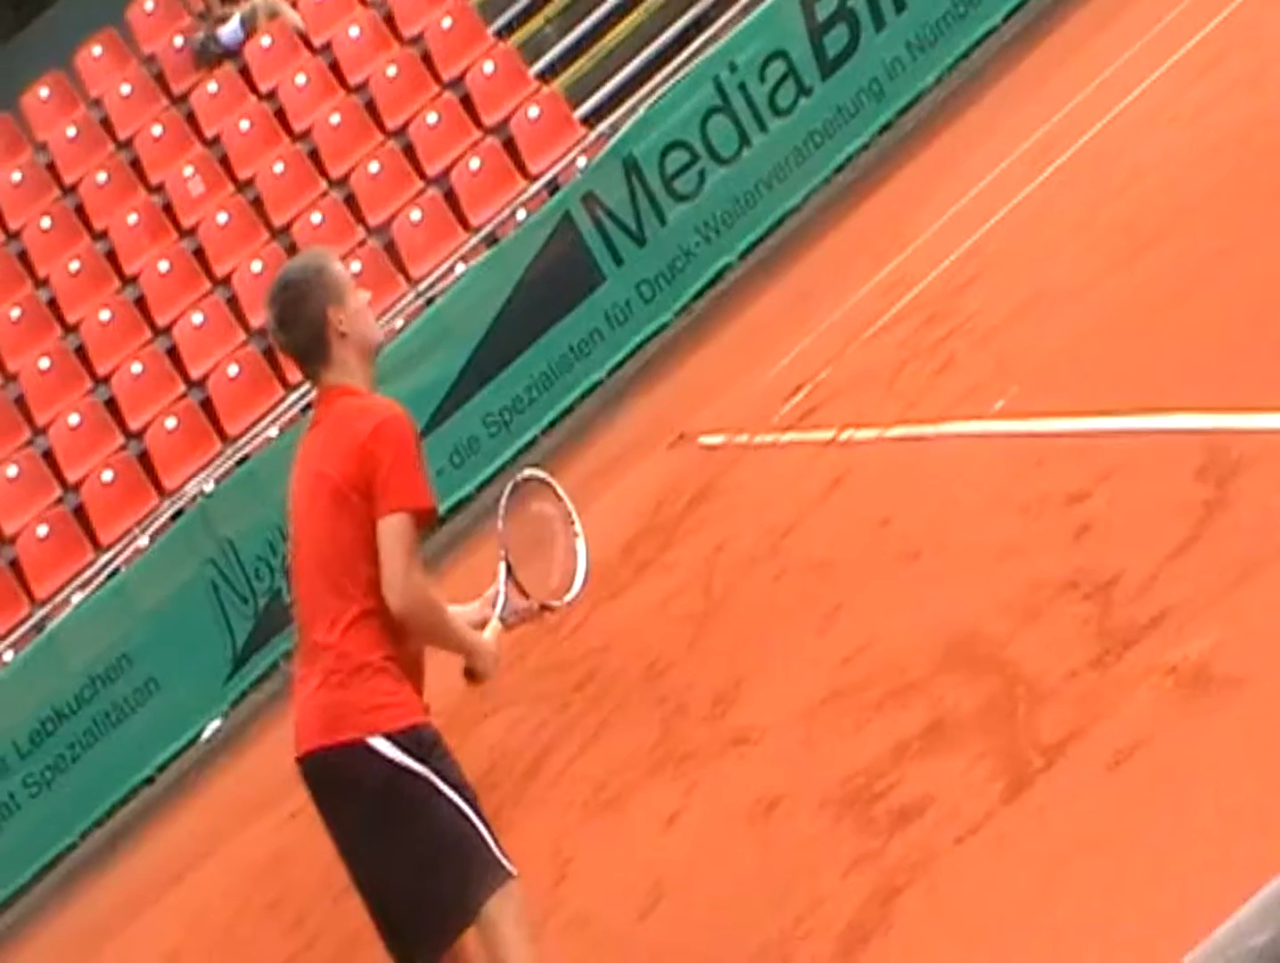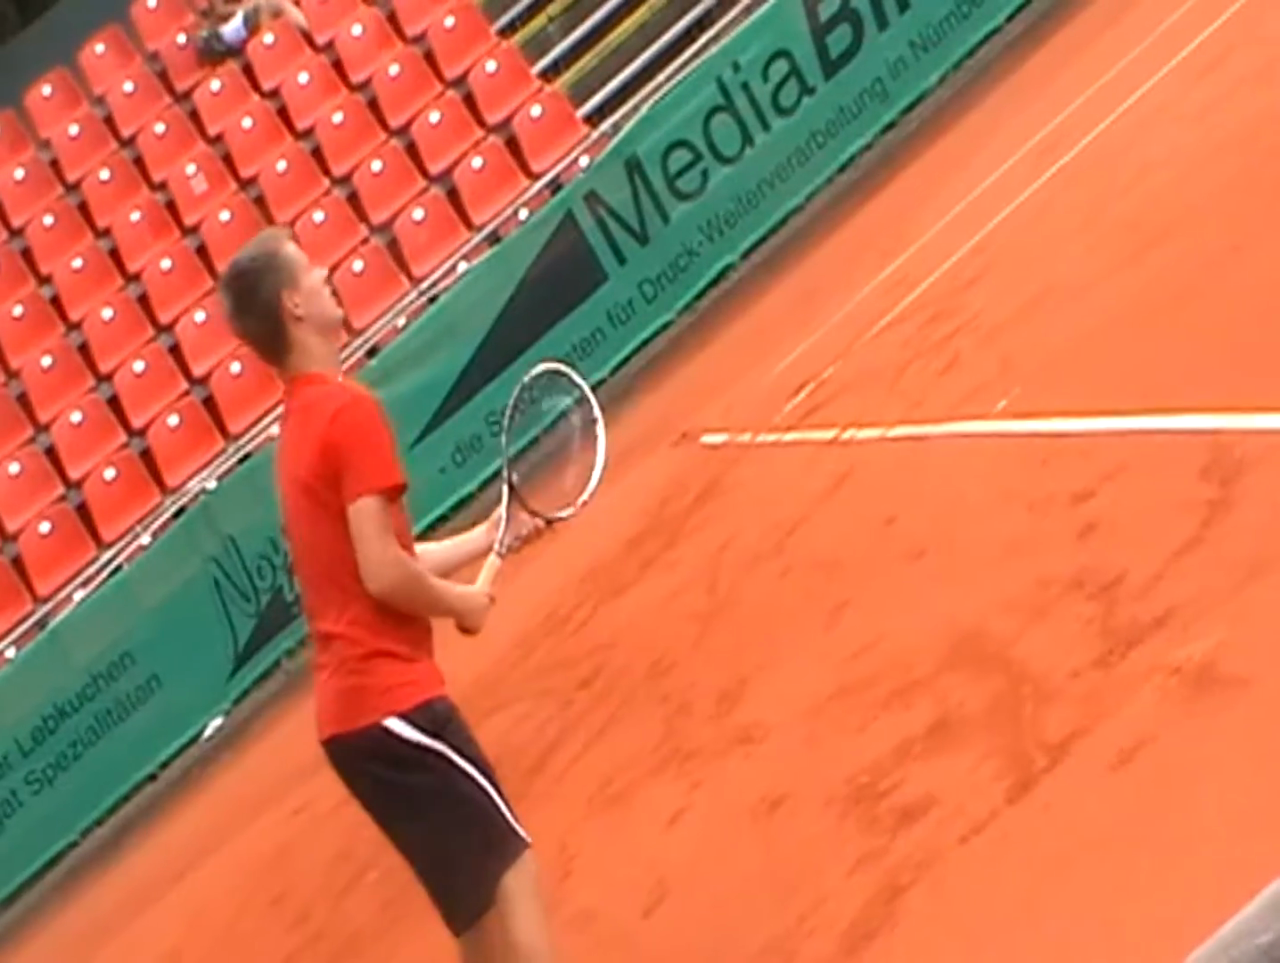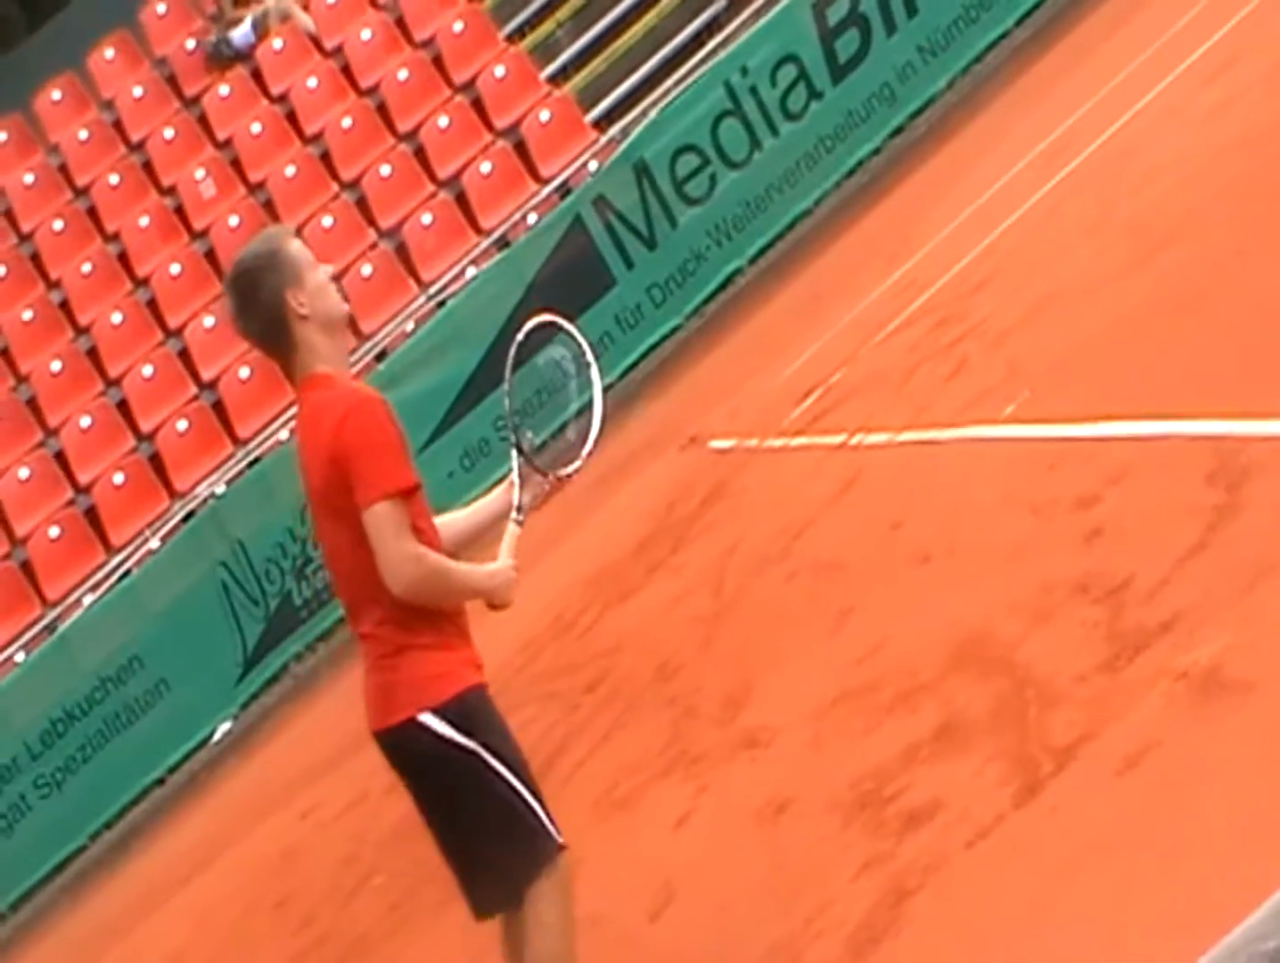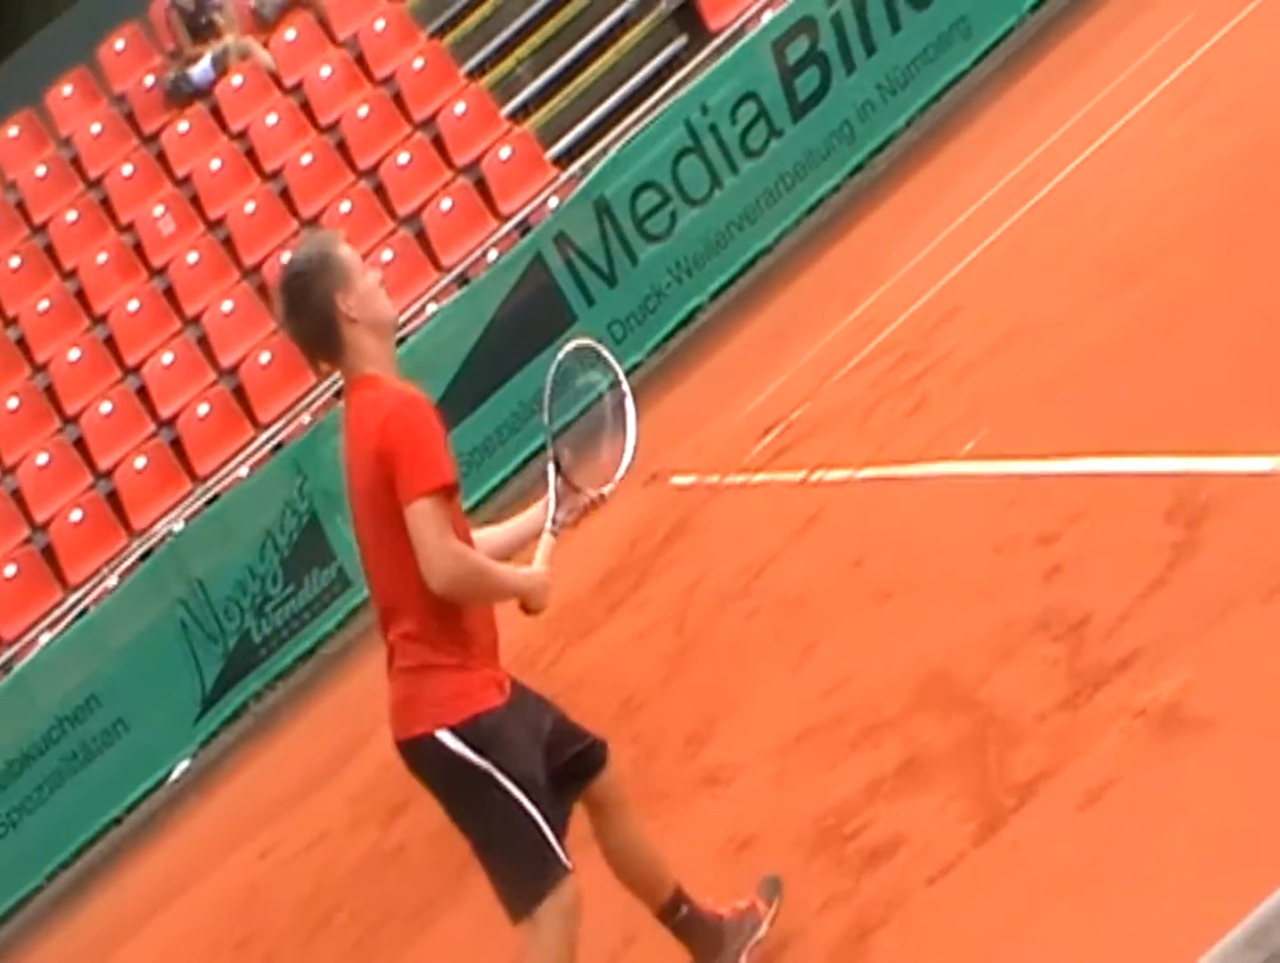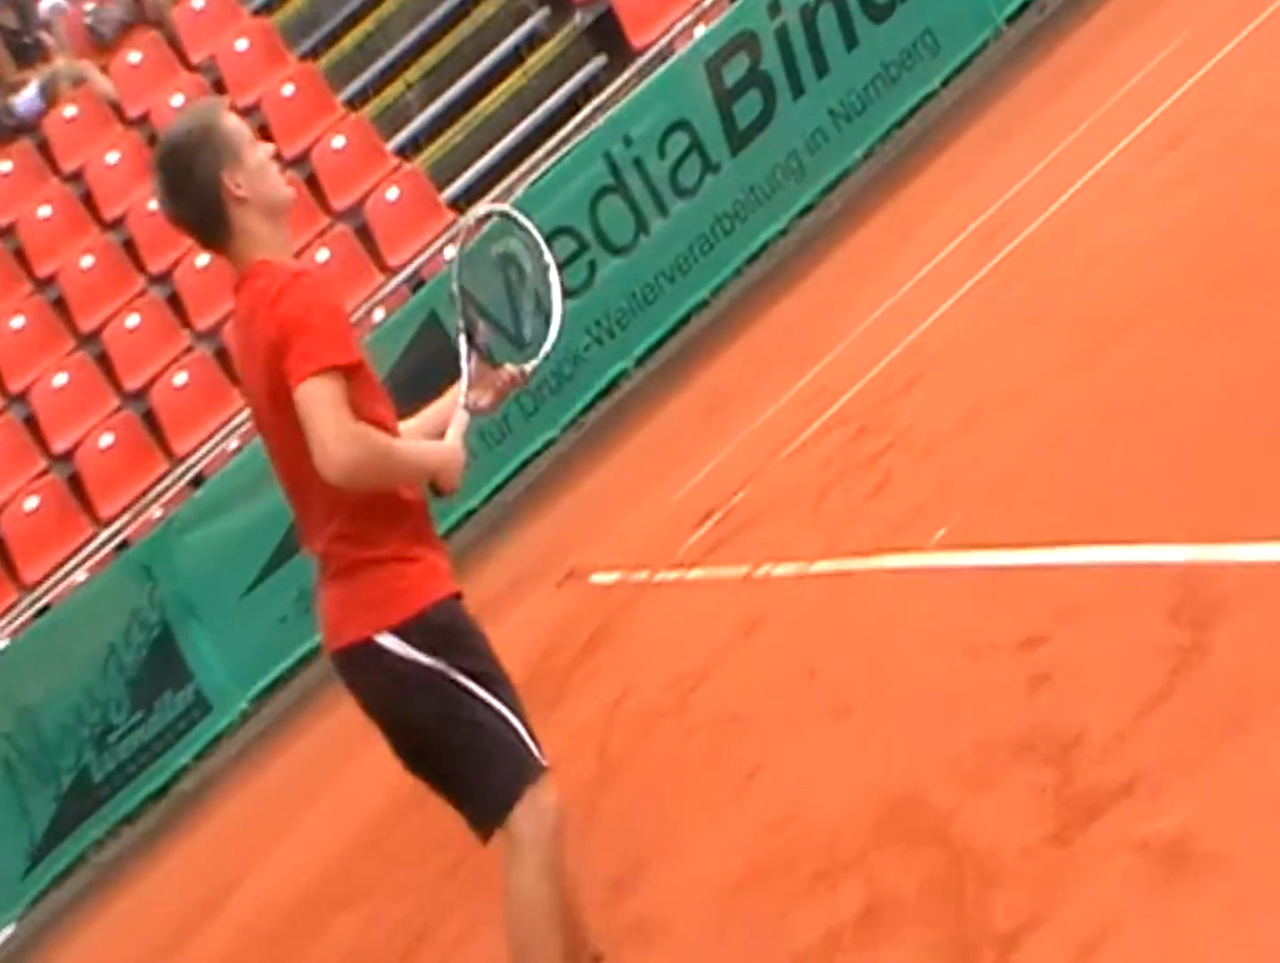
dt=0.4s
person 1, frame 1
left shoulder: (317, 445)
right shoulder: (382, 426)
right elbow: (401, 595)
left wrist: (476, 613)
right wrist: (473, 645)
left hip: (326, 723)
right hip: (373, 720)
right knee: (496, 900)
person 1, frame 2
left shoulder: (301, 423)
right shoulder: (349, 409)
right elbow: (384, 574)
left wrist: (491, 535)
right wrist: (460, 603)
left hip: (352, 703)
right hip: (391, 698)
left knee: (479, 898)
right knee: (513, 875)
person 1, frame 3
left shoulder: (320, 416)
right shoulder: (358, 411)
right elbow: (405, 571)
left wrist: (510, 495)
right wrist: (485, 582)
left hip: (410, 687)
right hip: (432, 692)
left knee: (514, 878)
right knee: (543, 867)
person 1, frame 4
left shoulder: (369, 417)
right shoulder: (402, 412)
right elbow: (445, 569)
left wrist: (549, 512)
right wrist: (523, 583)
left hip: (466, 689)
right hip: (453, 704)
left knee: (602, 785)
right knee: (552, 896)
person 1, frame 5
left shoulder: (261, 307)
right shoulder: (298, 297)
right elbow: (340, 454)
left wrist: (462, 400)
right wrist: (432, 459)
left hip: (381, 605)
right hip: (398, 610)
left knee: (516, 793)
right knee: (533, 808)
